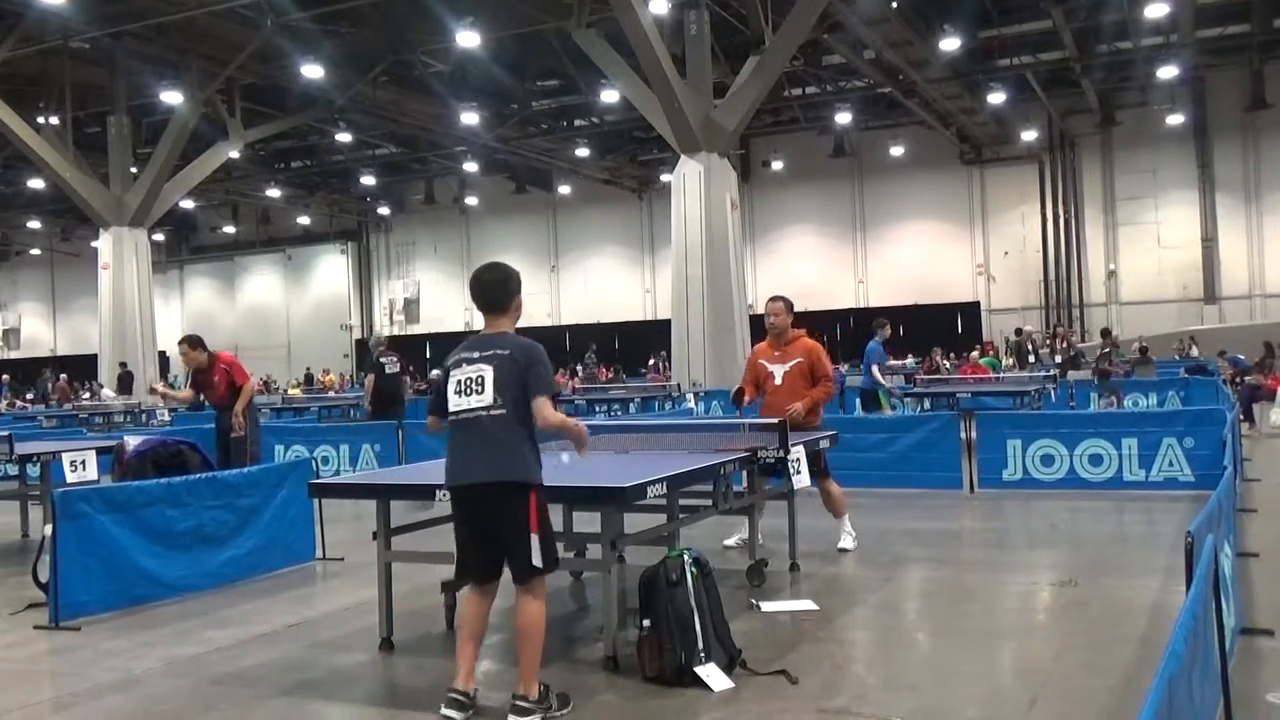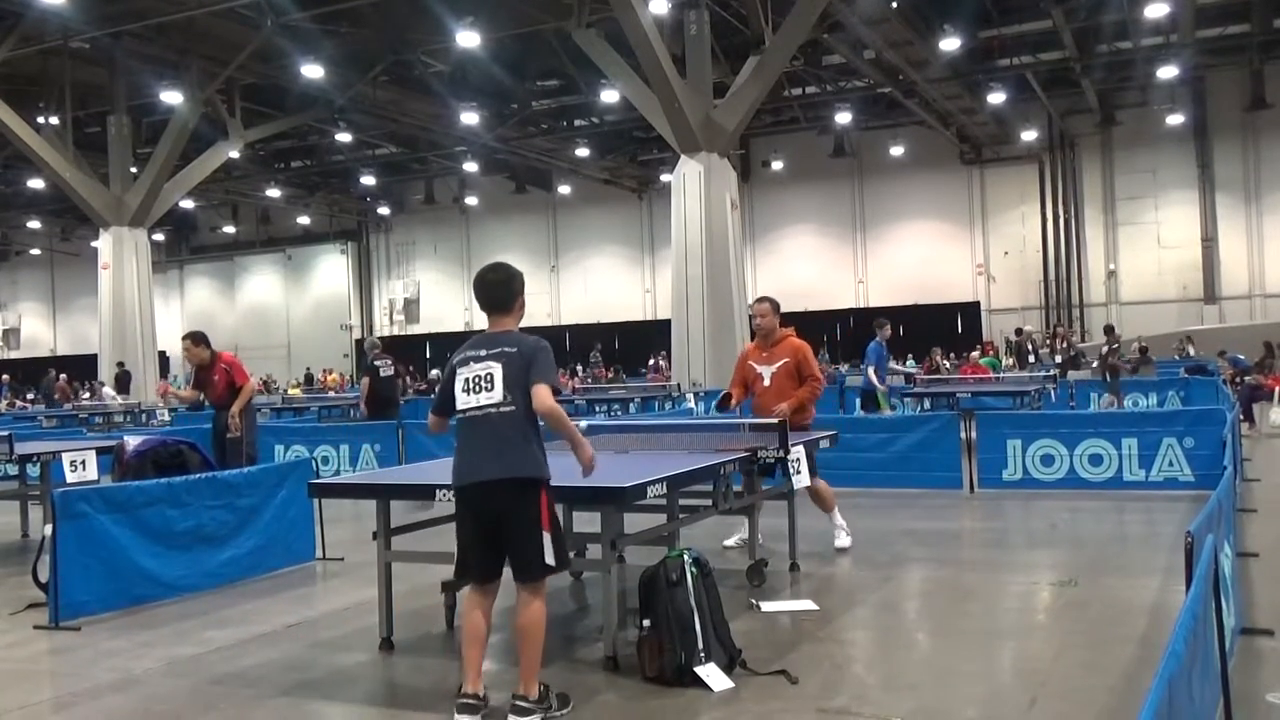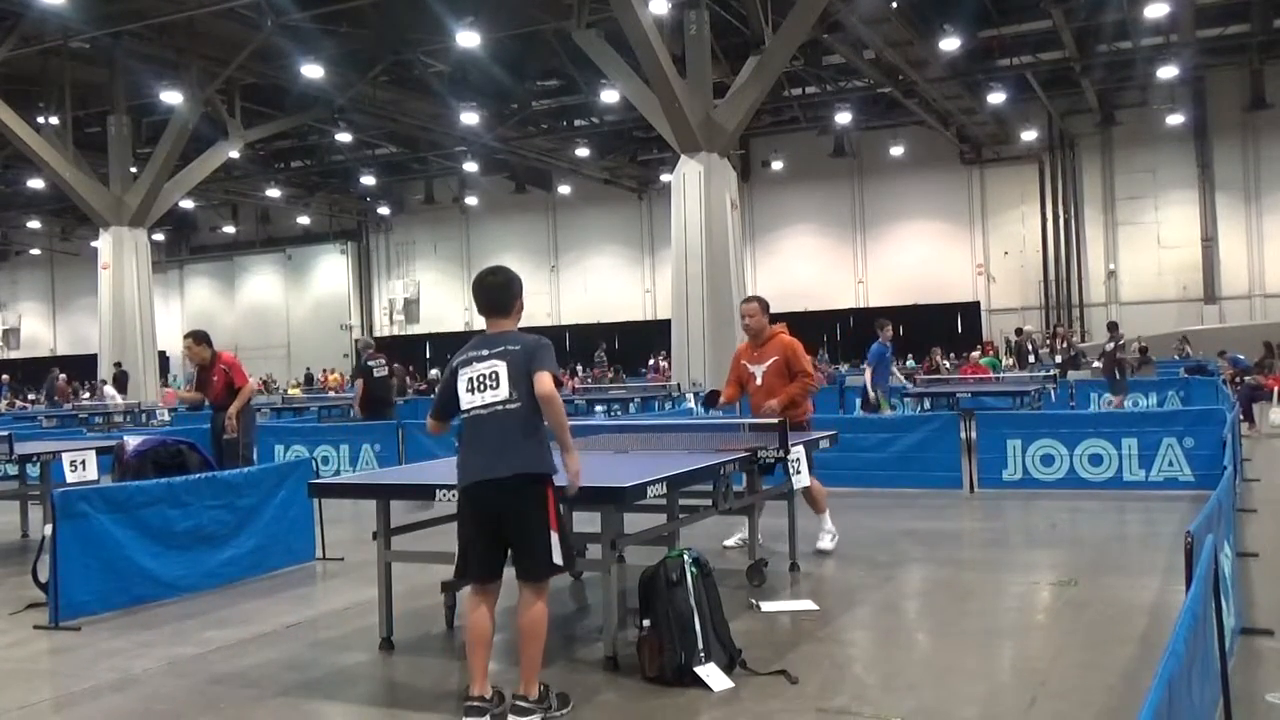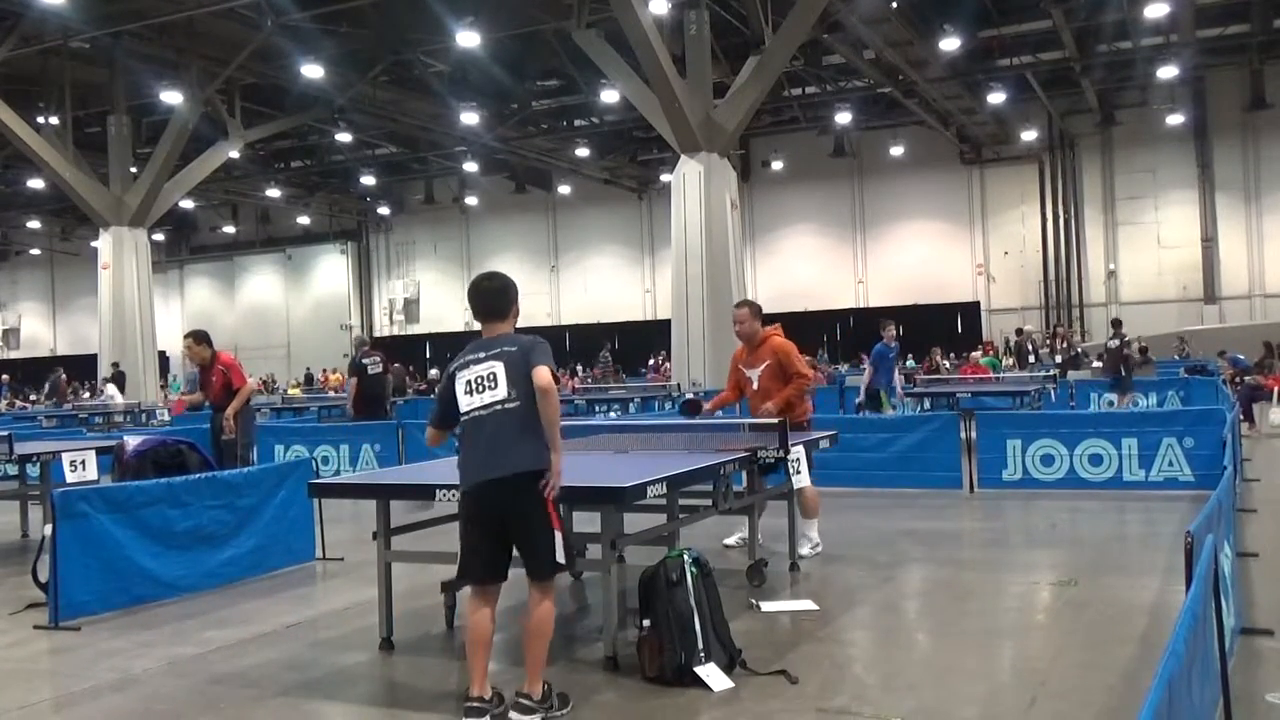
dt=0.1s
person 1, frame 1
left shoulder: (455, 358)
right shoulder: (527, 351)
left elbow: (434, 421)
right elbow: (544, 417)
right wrist: (575, 428)
left hip: (464, 483)
right hip: (514, 482)
left knee: (479, 586)
right knee: (532, 585)
person 1, frame 2
left shoulder: (460, 357)
right shoulder: (532, 348)
left elbow: (435, 421)
right elbow: (544, 404)
right wrist: (579, 442)
left hip: (470, 483)
right hip: (521, 479)
left knee: (480, 588)
right knee: (532, 586)
person 1, frame 3
left shoulder: (461, 359)
right shoulder: (534, 346)
left elbow: (434, 425)
right elbow: (544, 391)
right wrist: (568, 449)
left hip: (474, 483)
right hip: (526, 478)
left knee: (482, 589)
right knee: (535, 586)
person 1, frame 4
left shoulder: (458, 365)
right shoulder: (530, 346)
left elbow: (434, 435)
right elbow: (543, 385)
right wrist: (556, 450)
left hip: (477, 485)
right hip: (528, 476)
left knee: (483, 590)
right knee: (543, 585)
person 2, frame 1
left shoulder: (810, 348)
right shoulder: (758, 352)
left elbow: (827, 384)
right elbow: (749, 385)
left wrist: (804, 405)
right wrist: (746, 397)
left hip: (804, 428)
left knee: (822, 481)
left ankle: (846, 531)
right ankle: (748, 532)
person 2, frame 2
left shoulder: (797, 348)
right shoulder: (748, 353)
left elbow: (815, 383)
right elbow: (738, 386)
left wrist: (791, 404)
right wrist: (733, 398)
left hip: (795, 427)
left knee: (810, 481)
left ankle: (840, 526)
right ankle: (748, 532)
person 2, frame 3
left shoulder: (787, 344)
right shoulder: (741, 353)
left elbow: (807, 378)
right elbow: (735, 386)
left wrist: (781, 401)
right wrist: (723, 398)
left hip: (793, 422)
left ankle: (827, 529)
right ankle: (749, 531)
person 2, frame 4
left shoulder: (780, 346)
right shoulder: (739, 356)
left elbow: (803, 379)
right elbow: (734, 390)
left wrist: (777, 403)
right wrist: (712, 404)
left hip: (793, 422)
left ankle: (811, 537)
right ankle: (750, 531)
